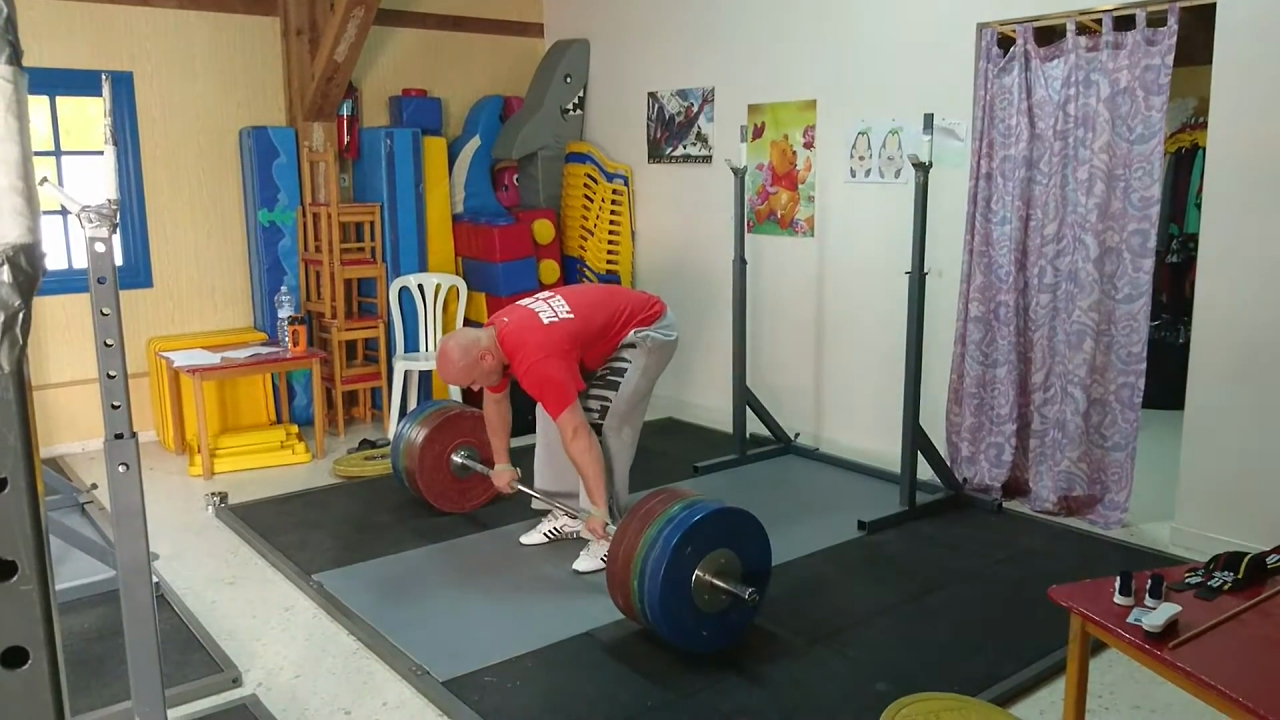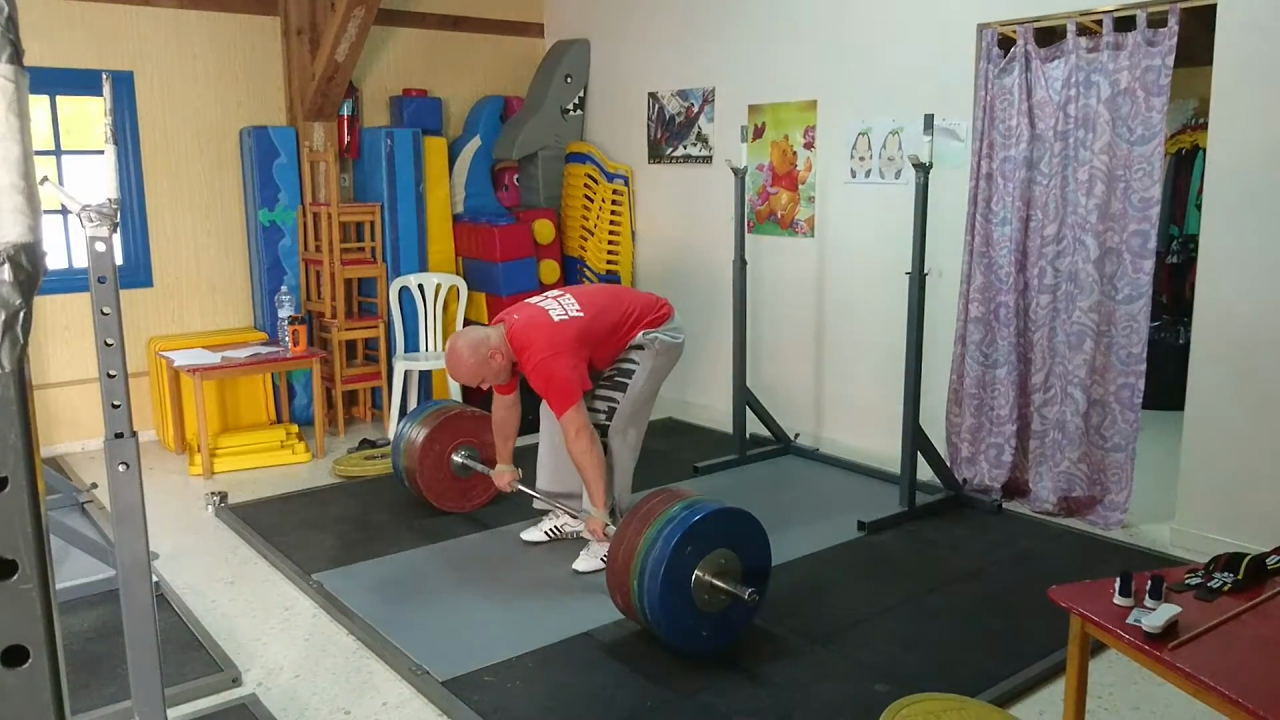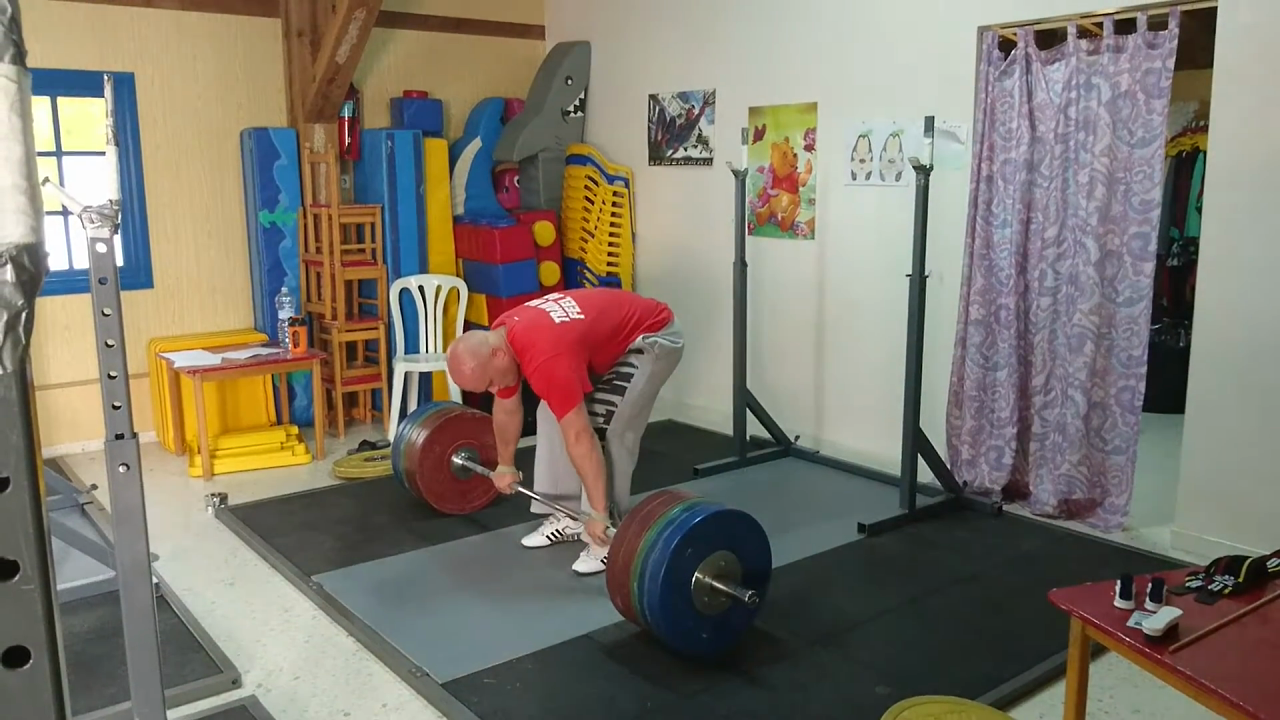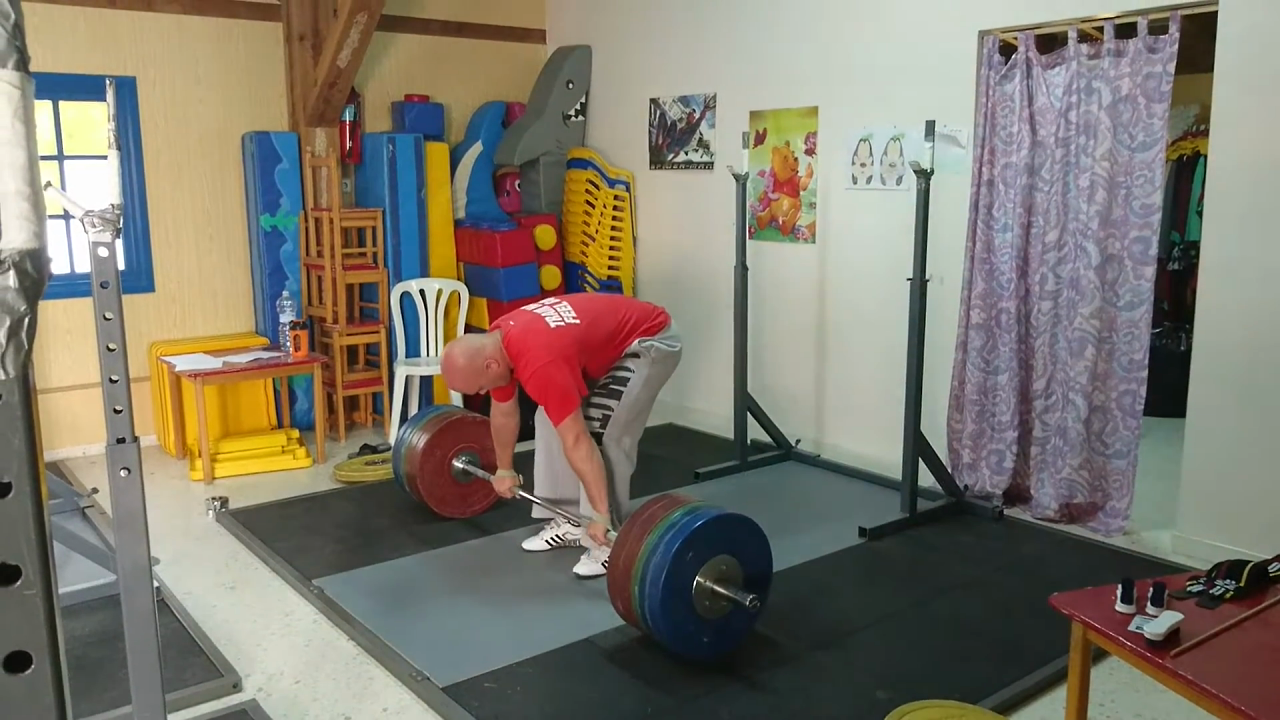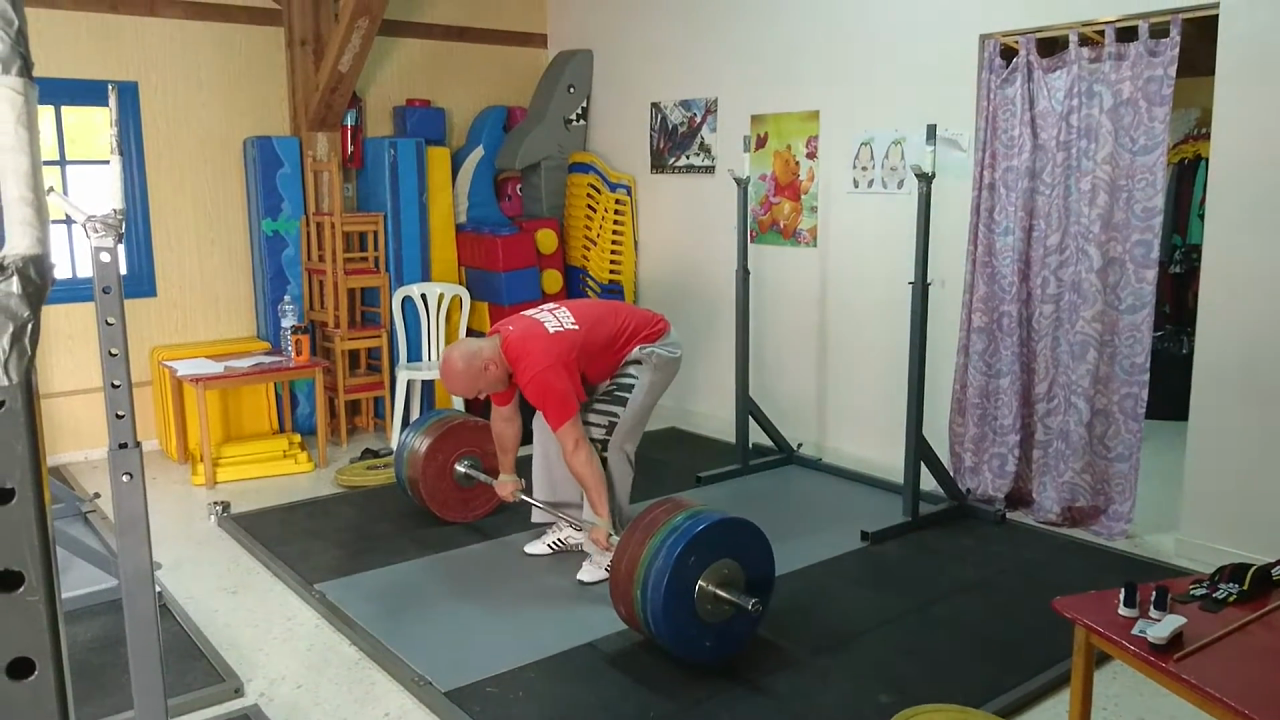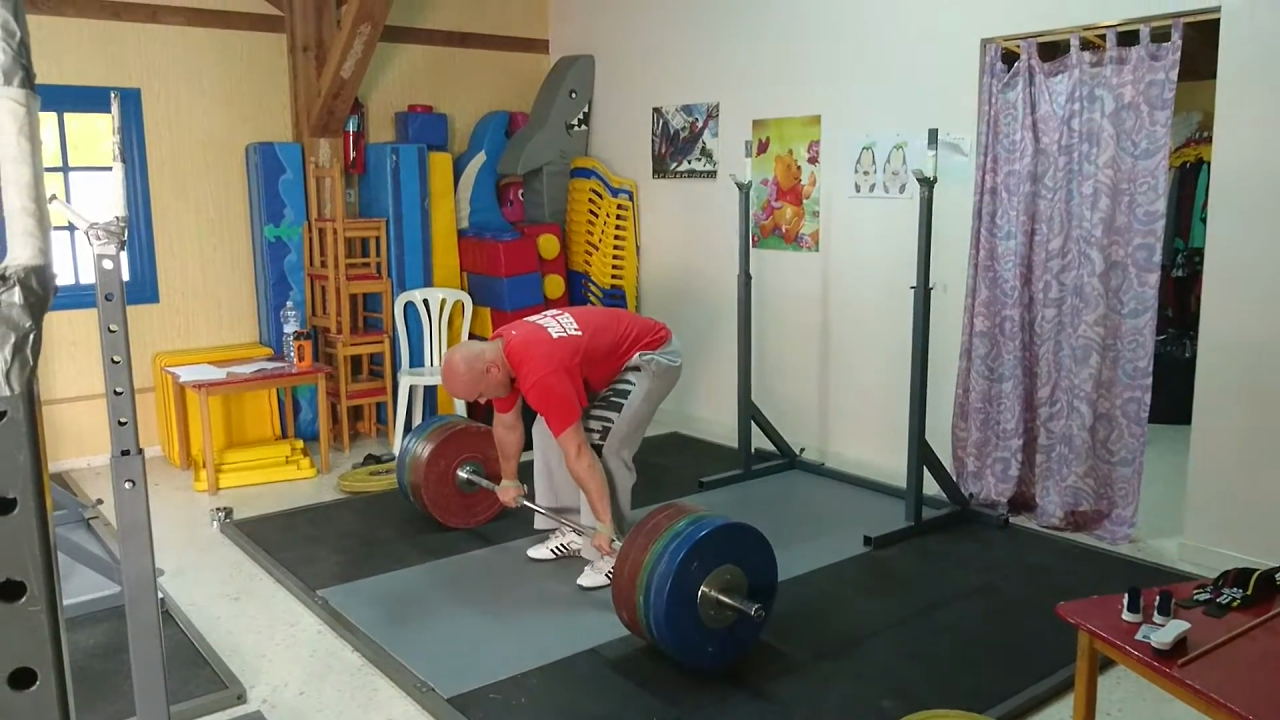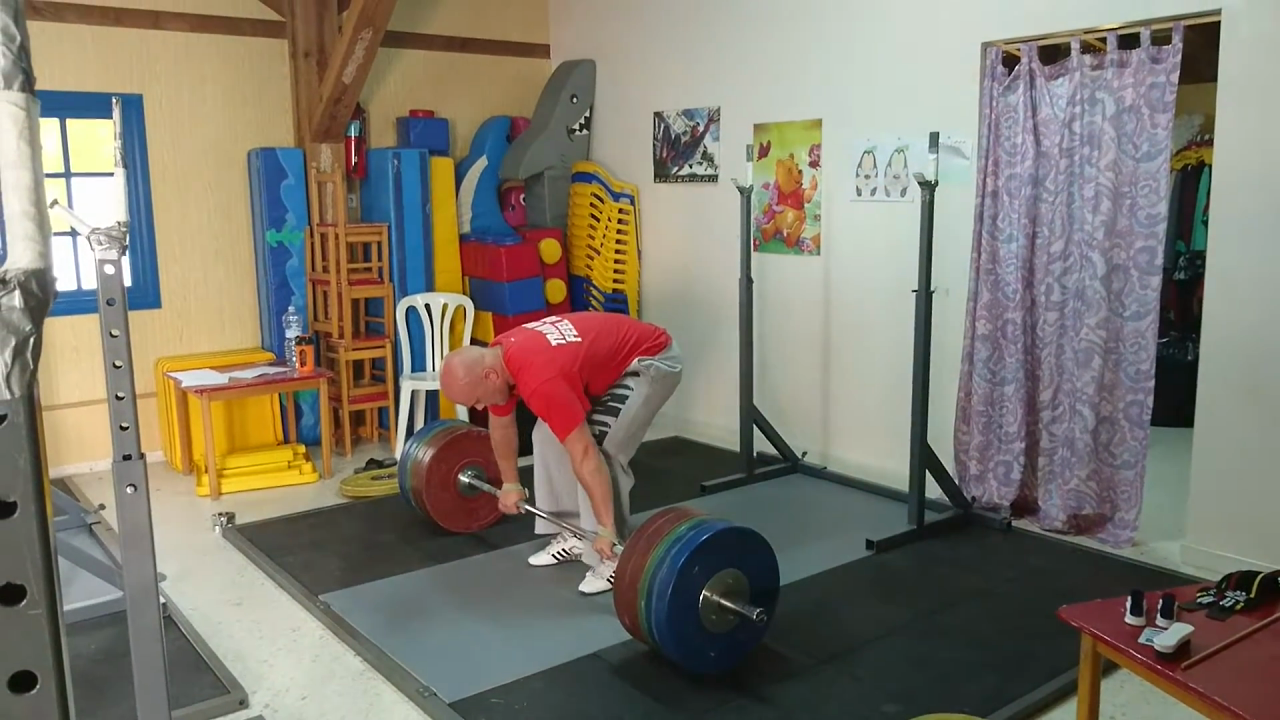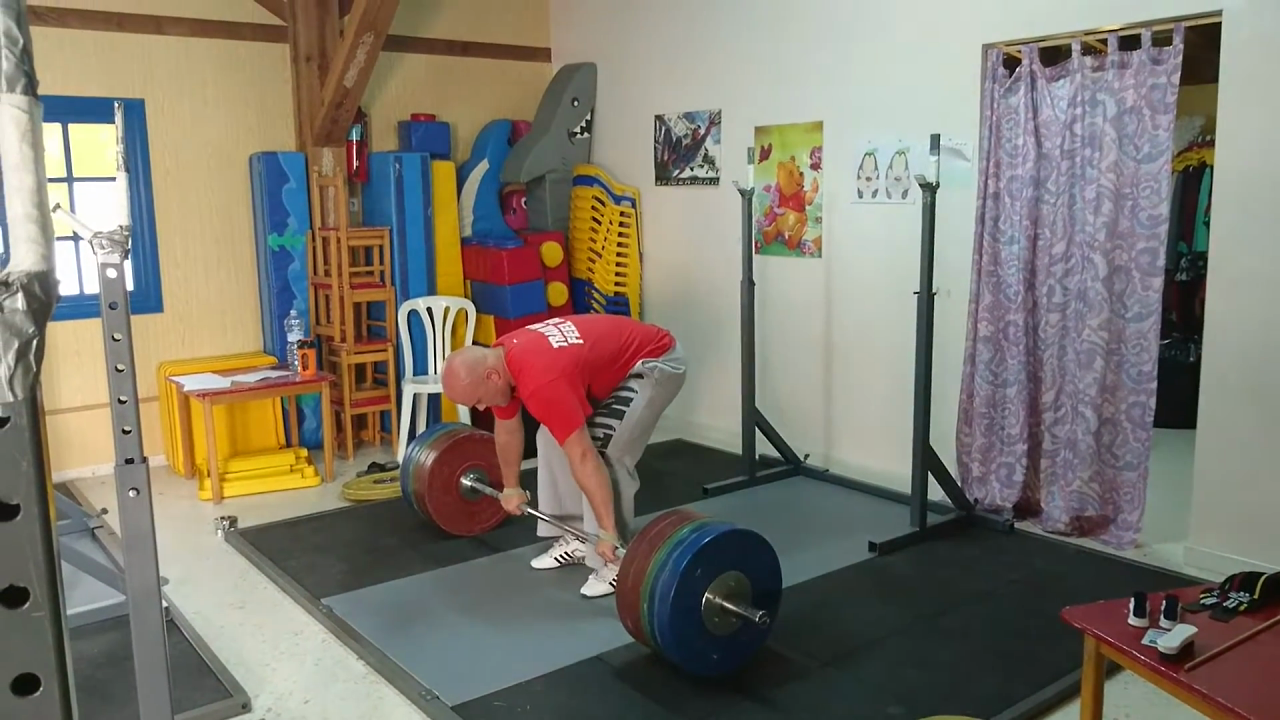
dt=0.3s
person 1, frame 1
left shoulder: (537, 359)
right shoulder: (491, 336)
left elbow: (577, 433)
right elbow: (495, 400)
left wrist: (598, 509)
right wrist: (502, 464)
left hip: (647, 330)
right hip: (606, 325)
left knee: (600, 423)
right knee: (553, 411)
left ankle: (608, 532)
right ankle: (568, 514)
person 1, frame 2
left shoulder: (544, 358)
right shoulder: (497, 336)
left elbow: (581, 435)
right elbow: (505, 404)
left wrist: (599, 511)
right wrist: (504, 464)
left hip: (654, 333)
right hip: (611, 326)
left knee: (604, 426)
right knee: (558, 412)
left ankle: (609, 531)
right ankle: (567, 513)
person 1, frame 3
left shoulder: (547, 359)
right shoulder: (498, 339)
left elbow: (581, 437)
right elbow: (507, 409)
left wrist: (598, 514)
right wrist: (505, 466)
left hip: (653, 337)
right hip: (611, 333)
left knee: (603, 427)
right knee: (554, 415)
left ankle: (608, 536)
right ankle: (568, 515)
person 1, frame 4
left shoulder: (540, 365)
right shoulder: (494, 343)
left elbow: (577, 441)
right elbow: (504, 412)
left wrist: (600, 516)
right wrist: (504, 470)
left hip: (651, 341)
right hip: (608, 337)
left knee: (600, 432)
right knee: (552, 421)
left ankle: (609, 540)
right ankle: (569, 522)
person 1, frame 5
left shoulder: (539, 369)
right shoulder: (494, 347)
left elbow: (576, 446)
right elbow: (505, 418)
left wrist: (601, 519)
right wrist: (507, 474)
left hip: (650, 347)
right hip: (609, 344)
left knee: (601, 438)
right knee: (549, 426)
left ankle: (610, 547)
right ankle: (571, 525)
person 1, frame 6
left shoulder: (541, 374)
right shoulder: (496, 352)
left elbow: (578, 452)
right elbow: (508, 425)
left wrist: (604, 524)
right wrist: (509, 480)
left hip: (652, 356)
right hip: (609, 352)
left knee: (599, 444)
right knee: (548, 431)
left ankle: (612, 551)
right ankle: (574, 530)
person 1, frame 7
left shoulder: (541, 380)
right shoulder: (496, 358)
left elbow: (585, 454)
right elbow: (501, 426)
left wrist: (607, 529)
right wrist: (510, 483)
left hip: (652, 361)
right hip: (610, 356)
left knee: (599, 446)
right knee: (548, 436)
left ankle: (612, 557)
right ankle: (575, 536)
person 1, frame 8
left shoulder: (542, 383)
right shoulder: (498, 360)
left elbow: (584, 458)
right elbow: (508, 430)
left wrist: (608, 533)
right wrist: (511, 488)
left hip: (656, 362)
right hip: (614, 358)
left knee: (604, 451)
right knee: (554, 438)
left ankle: (616, 560)
right ankle: (578, 539)
